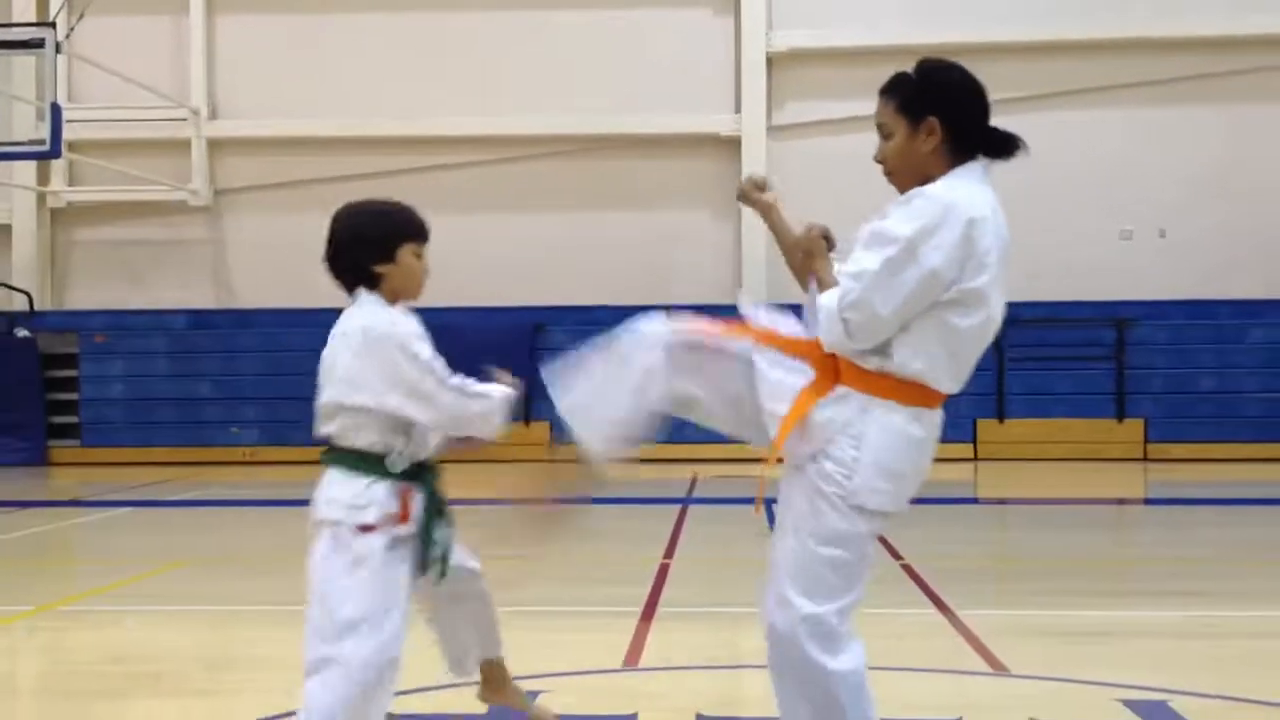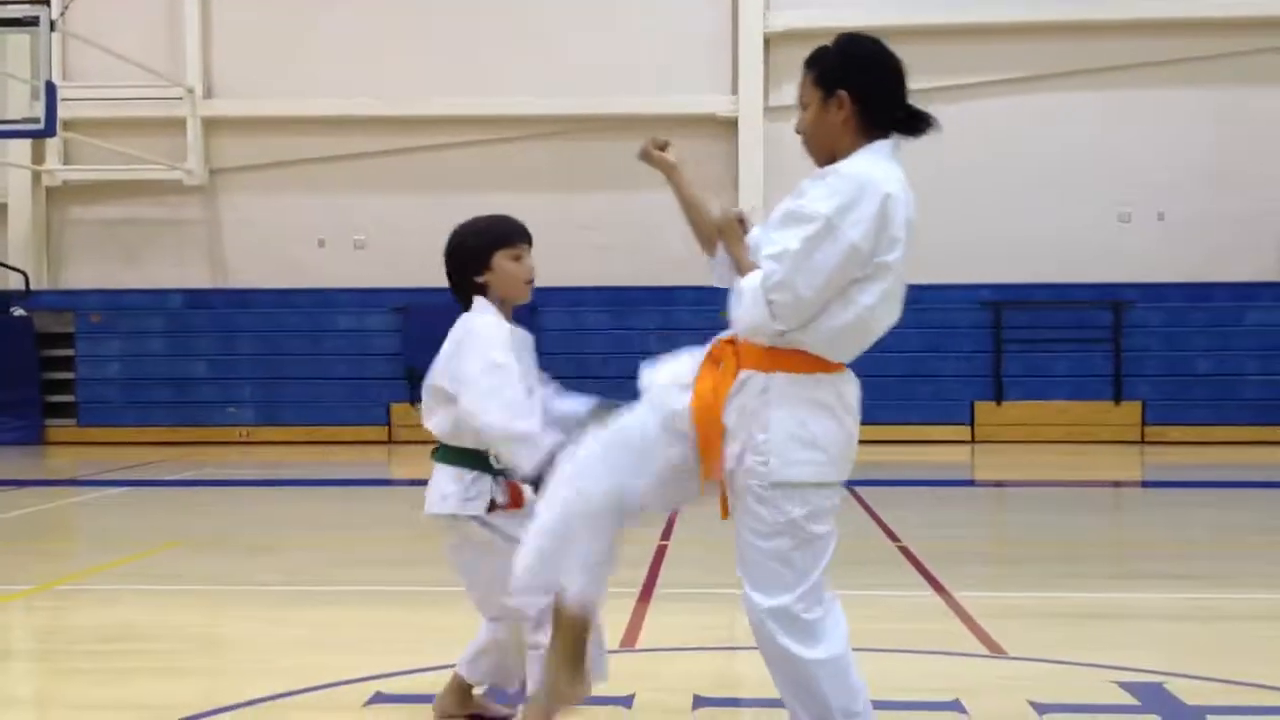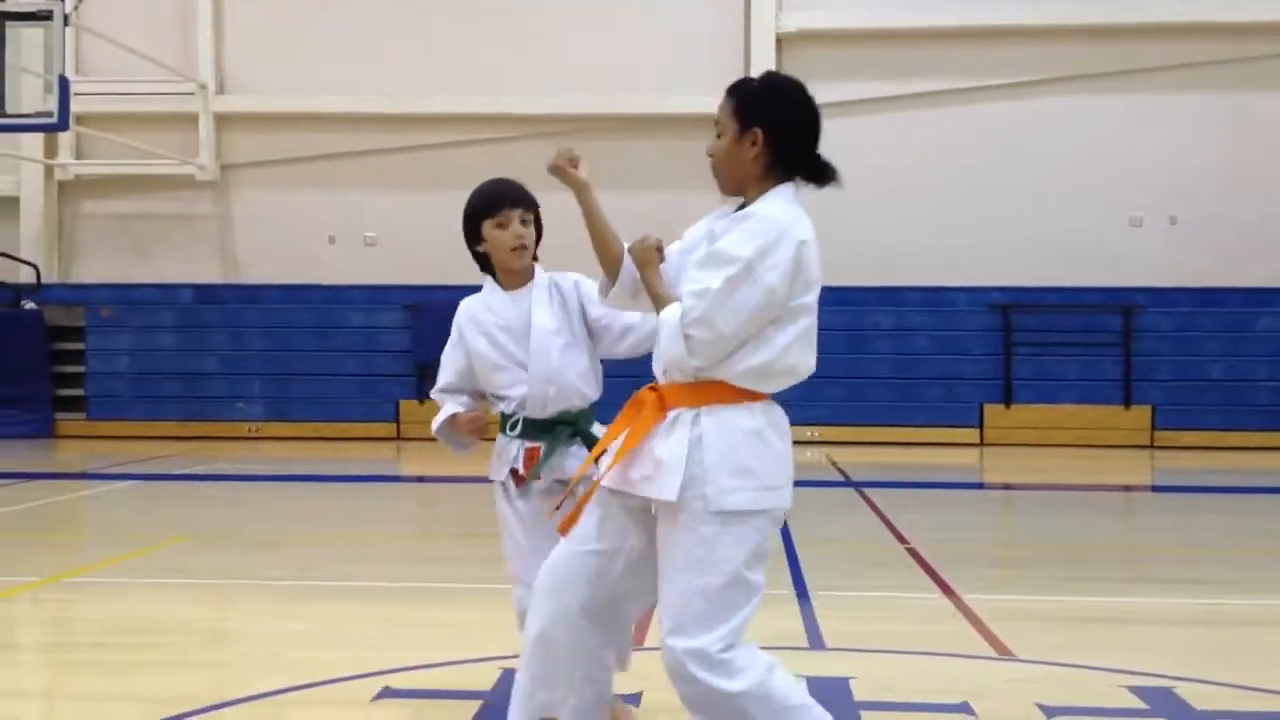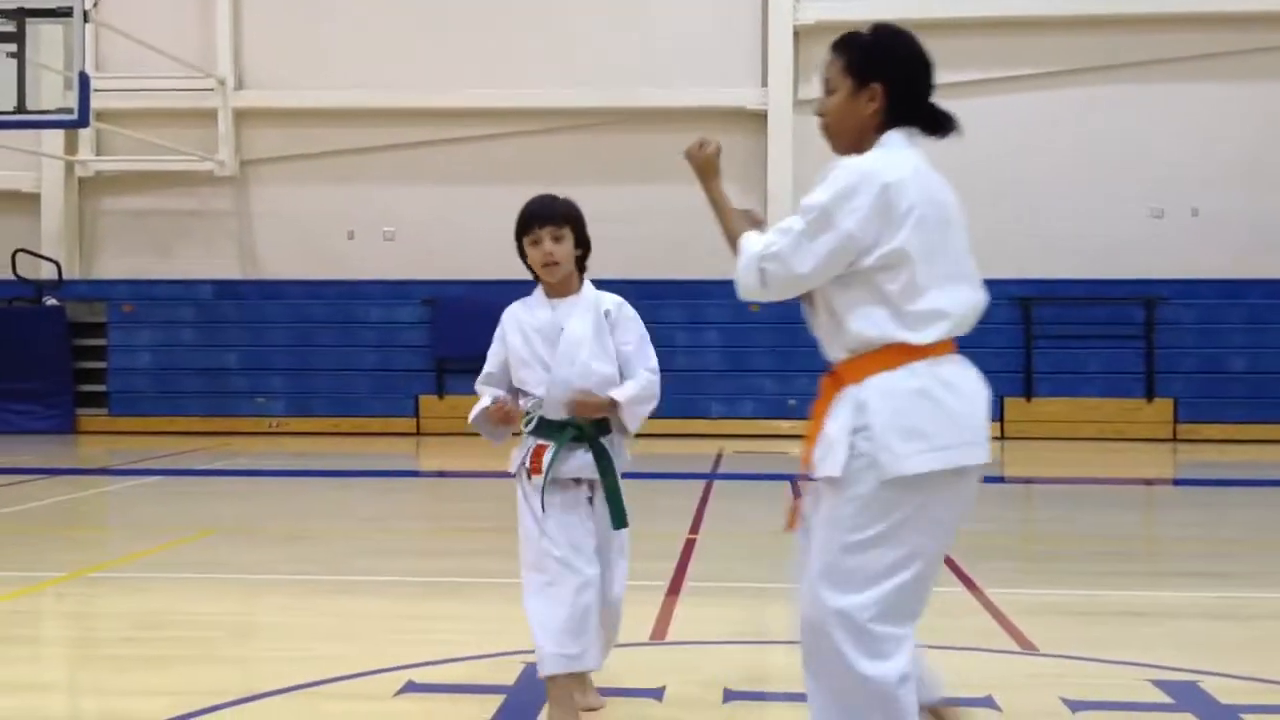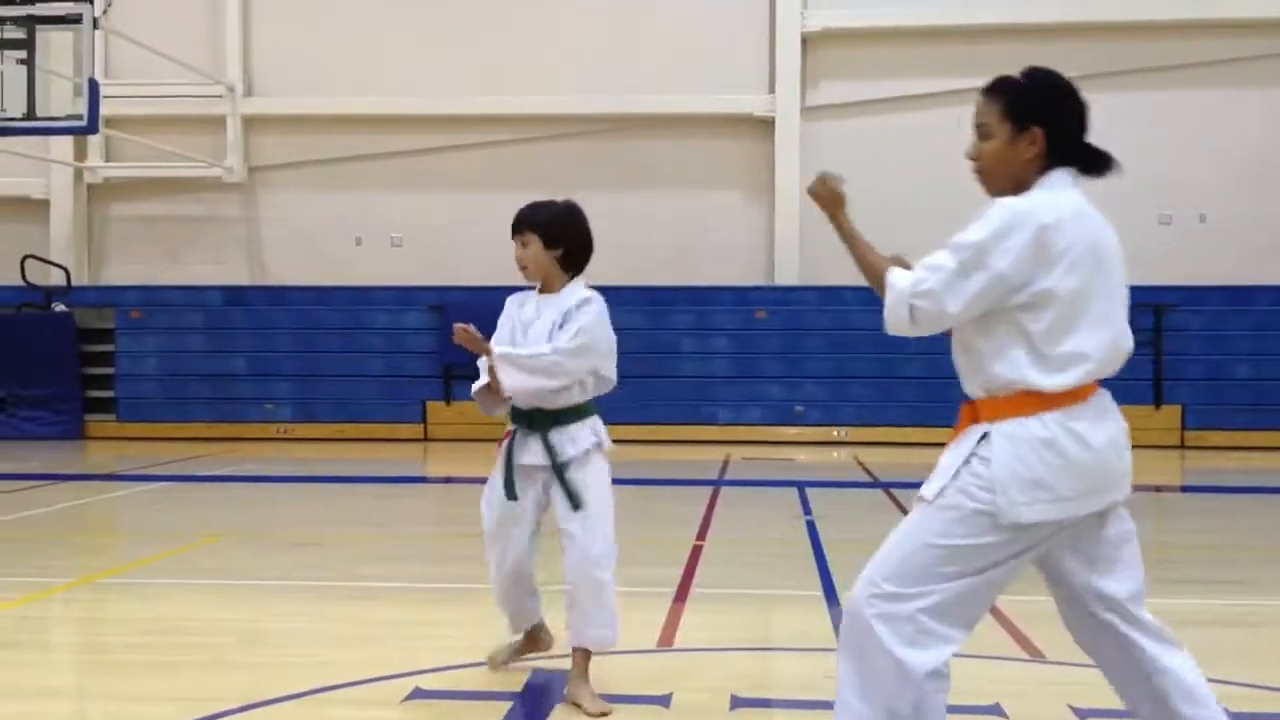
dt=0.4s
person 1, frame 1
left shoulder: (952, 212)
right shoulder: (944, 208)
left elbow: (849, 324)
right elbow: (847, 311)
left wrist: (816, 261)
right wrist: (773, 217)
left hip: (861, 432)
right hip: (832, 402)
left knee: (809, 621)
right knee: (661, 342)
person 1, frame 2
left shoulder: (865, 187)
right shoulder: (851, 185)
left elbow: (773, 303)
right elbow: (732, 265)
left wrist: (735, 243)
right wrist: (675, 177)
left hip: (789, 411)
right hip: (737, 386)
left knee: (788, 607)
right knee: (589, 480)
right ankle: (566, 665)
person 1, frame 3
left shoulder: (777, 232)
right shoulder: (731, 226)
left elbow: (692, 341)
right elbow: (623, 282)
left wrist: (654, 278)
right wrist: (582, 193)
left hip: (722, 453)
right hip: (670, 443)
left knee: (701, 650)
right knee: (570, 597)
person 1, frame 4
left shoulder: (868, 177)
right shoulder: (910, 178)
left elbow: (767, 273)
left wrist: (714, 188)
right wrist: (762, 235)
left hip: (895, 415)
right hip: (908, 405)
left knee: (851, 610)
right knee: (843, 594)
person 1, frame 5
left shoulder: (1023, 221)
right shoulder: (1081, 220)
left elbow: (914, 307)
left wrist: (841, 221)
right wrist: (918, 276)
left hip: (1024, 453)
right hip: (1081, 442)
left knee: (889, 609)
right knee: (1115, 616)
person 2, frame 1
left shoulder: (360, 324)
right shoulder: (387, 328)
right elbow: (445, 400)
right wrist: (502, 396)
left hip: (394, 495)
right hip: (367, 503)
left knee: (460, 586)
right knee: (359, 650)
person 2, frame 2
left shoulder: (509, 335)
right shoulder: (484, 336)
left elbow: (539, 403)
right elbow: (497, 419)
left wrist: (592, 416)
right wrist: (551, 455)
left hip: (499, 493)
right hip: (475, 495)
left knee: (513, 609)
right knee: (556, 600)
person 2, frame 3
left shoulder: (570, 291)
right shoulder: (472, 314)
left elbow: (624, 332)
right elbow: (453, 391)
right wrist: (459, 421)
left hip: (587, 450)
right hip: (525, 464)
person 2, frame 4
left shoulder: (613, 310)
right shoulder: (516, 317)
left elbow: (645, 379)
right elbow: (492, 385)
left wrist: (610, 404)
right wrist: (495, 411)
left hip: (601, 457)
right hip: (544, 461)
left knee: (606, 580)
right knee: (560, 574)
left ankle: (579, 672)
person 2, frame 5
left shoulder: (588, 307)
right shoulder: (517, 306)
left elbow: (556, 364)
right elbow: (499, 371)
left wrist: (488, 351)
right wrist: (492, 387)
left hip: (574, 443)
right hip: (522, 444)
left knee: (589, 557)
right knee: (507, 552)
left ankle: (579, 676)
right ankle: (532, 632)
